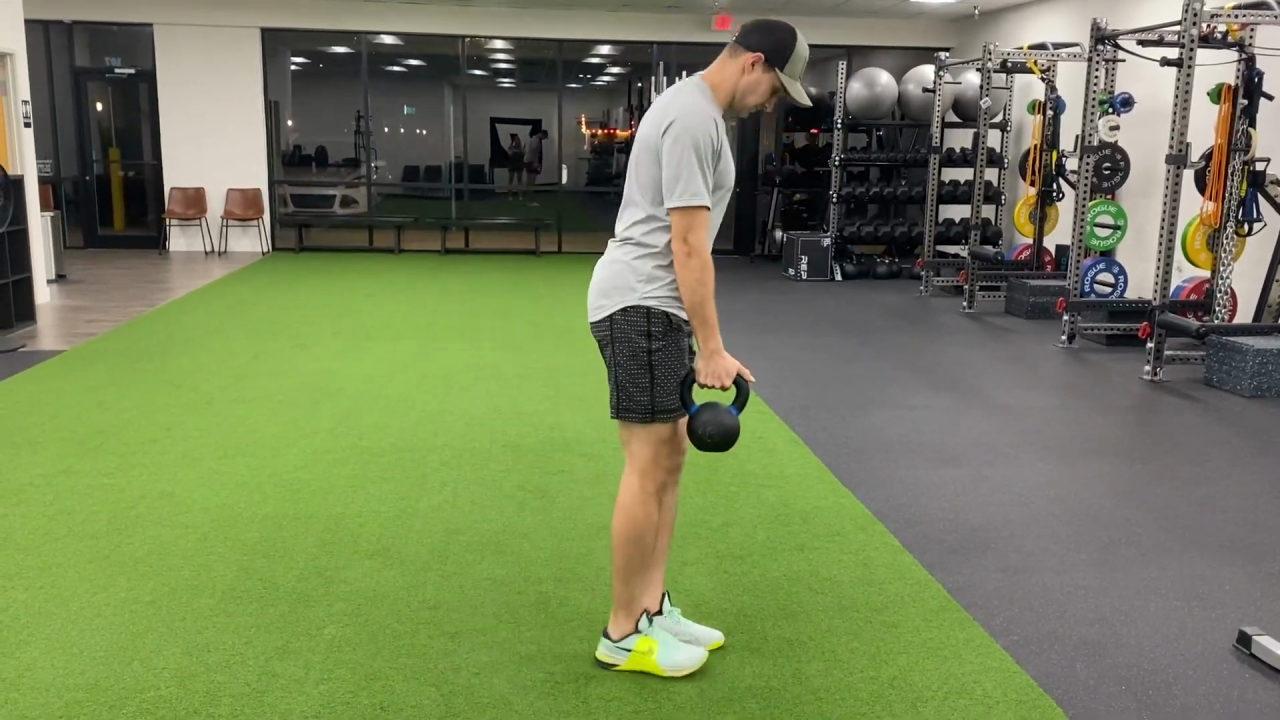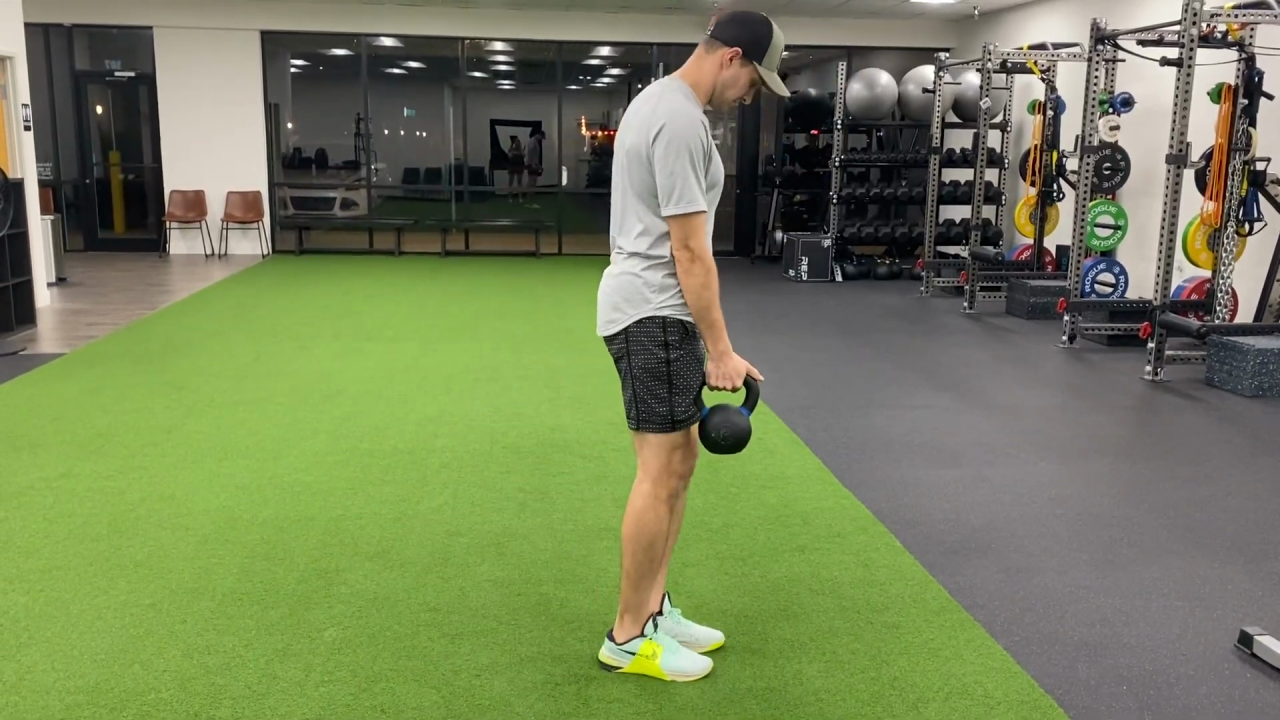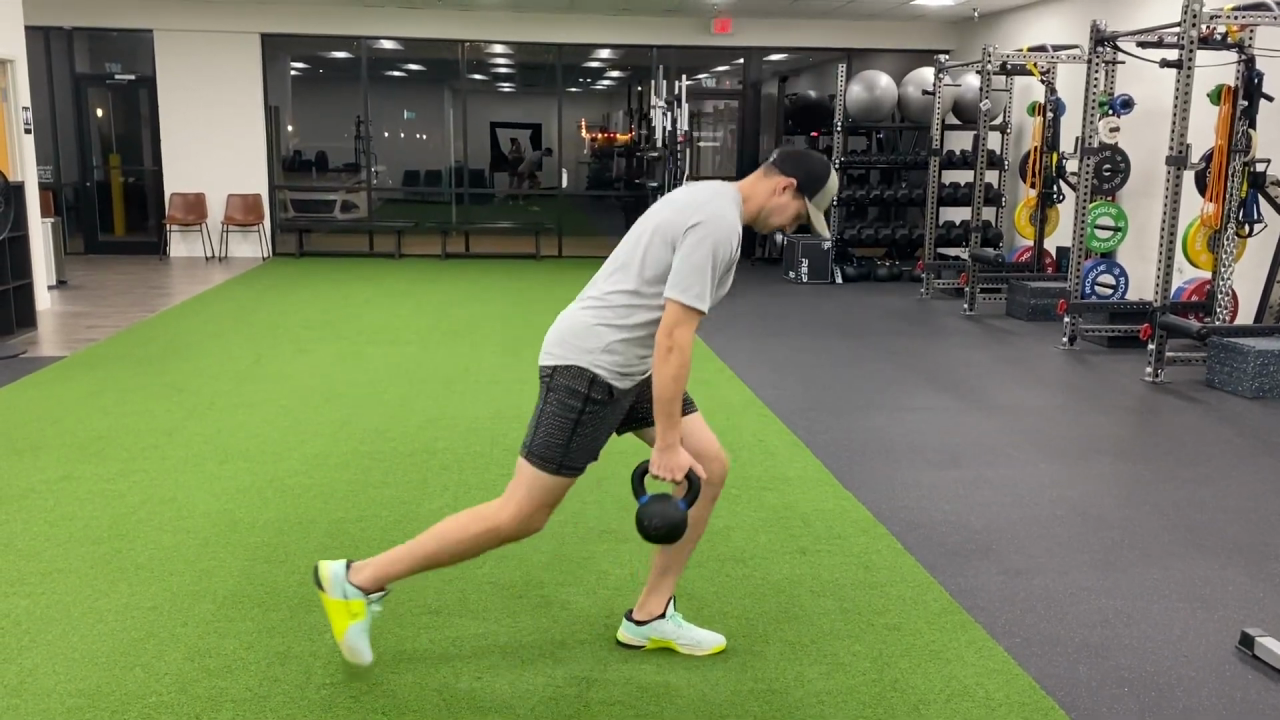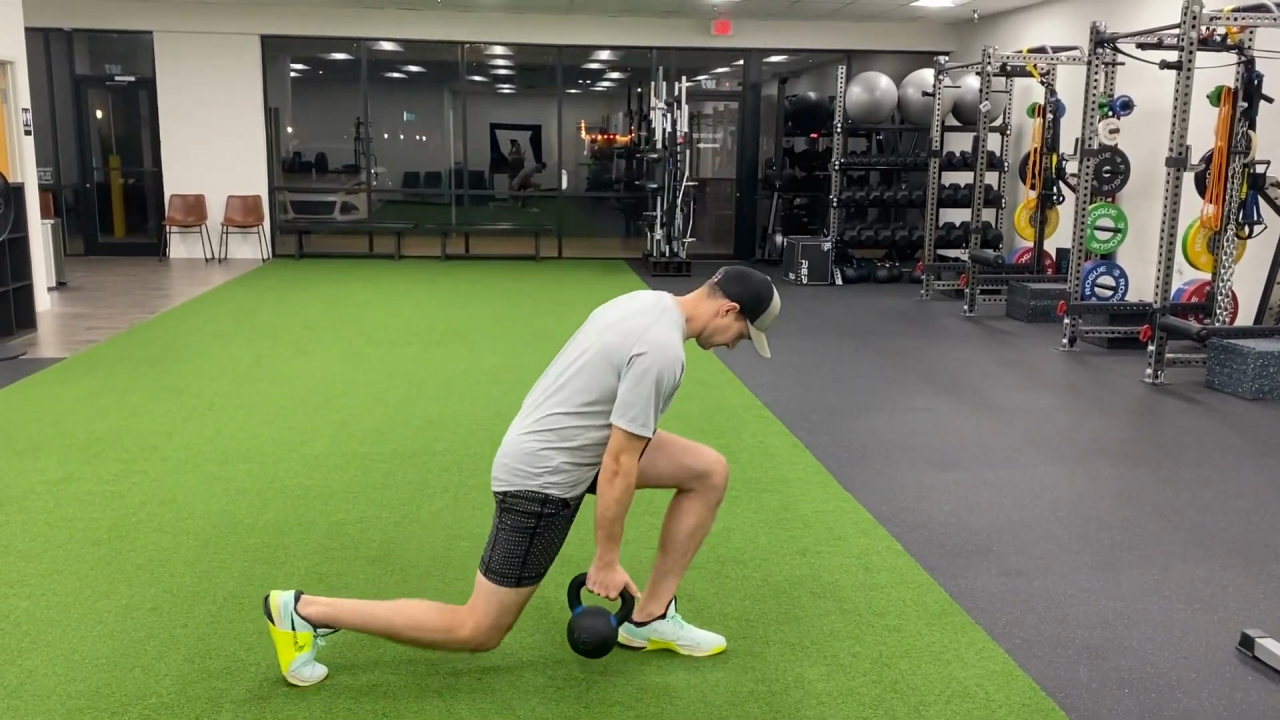
dt=0.5s
person 1, frame 1
left shoulder: (685, 104)
right shoulder: (695, 119)
right elbow: (689, 244)
left wrist: (700, 340)
right wrist: (711, 350)
left hip: (650, 302)
right hip: (641, 305)
left knee: (664, 464)
right knee: (650, 472)
left ankle: (651, 612)
right ankle: (623, 635)
person 1, frame 2
left shoulder: (658, 102)
right shoulder: (680, 120)
right elbow: (690, 251)
right wrist: (720, 351)
left hip: (648, 307)
right hip: (657, 314)
left knee: (675, 468)
right knee: (662, 476)
left ankle: (652, 614)
right ankle: (628, 638)
person 1, frame 3
left shoulder: (709, 196)
right shoulder: (721, 227)
right elbow: (673, 339)
right wrist: (667, 444)
left hip: (624, 358)
right hip: (590, 363)
left knee: (711, 467)
right knee: (522, 513)
left ankle: (649, 617)
right ankle: (356, 583)
person 1, frame 4
left shoulder: (649, 302)
right shoulder: (661, 352)
right elbow: (619, 466)
right wrist: (607, 562)
left hip: (557, 446)
right hip: (544, 475)
left knee: (709, 473)
right knee: (478, 631)
left ankle: (651, 617)
right ankle: (303, 612)
